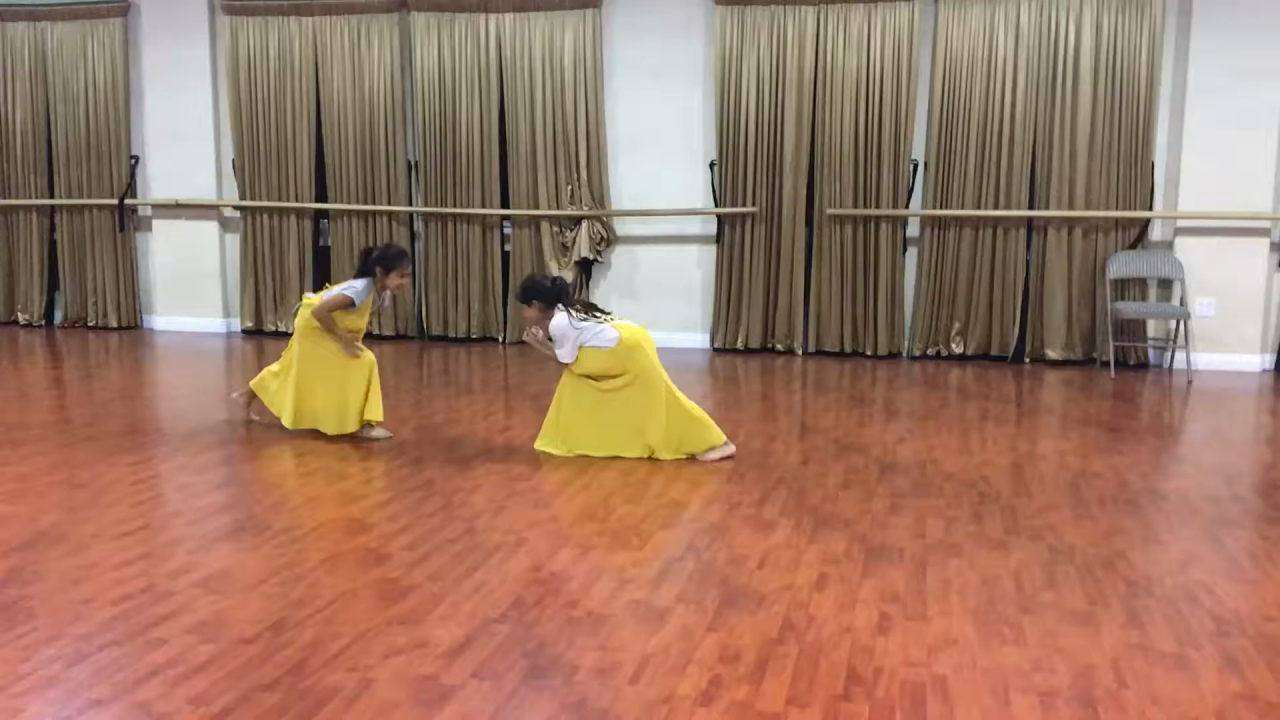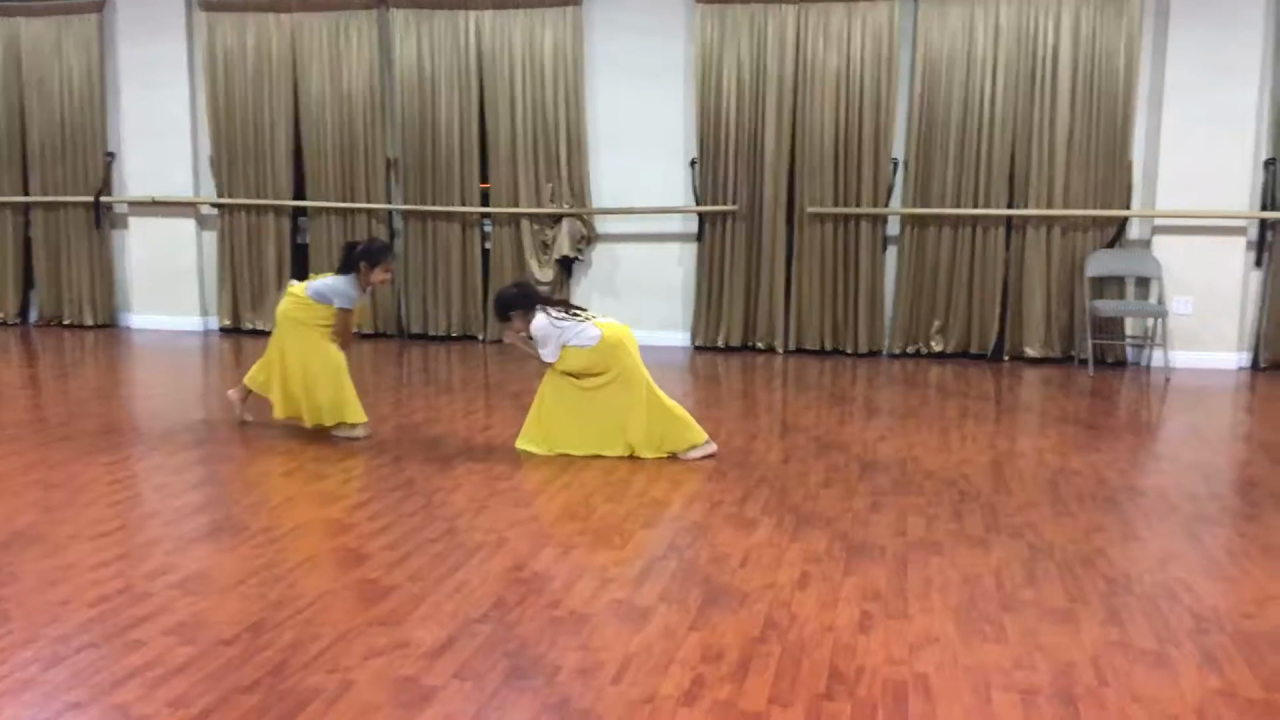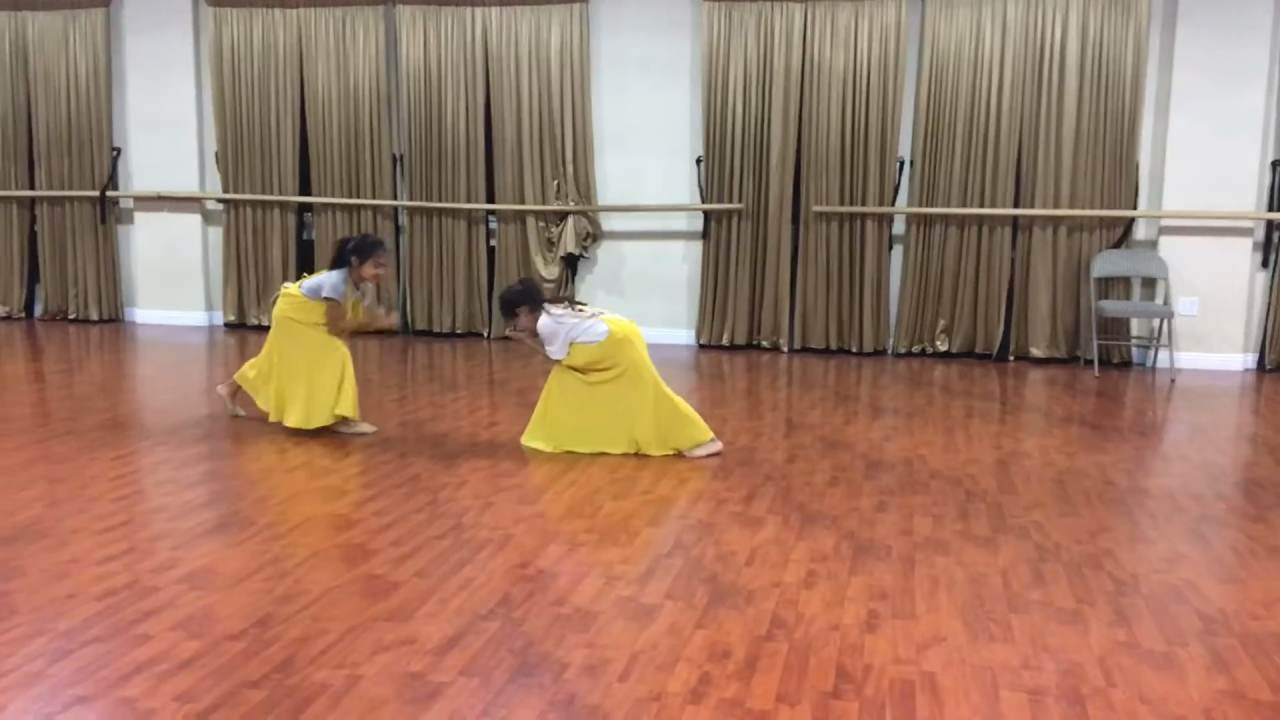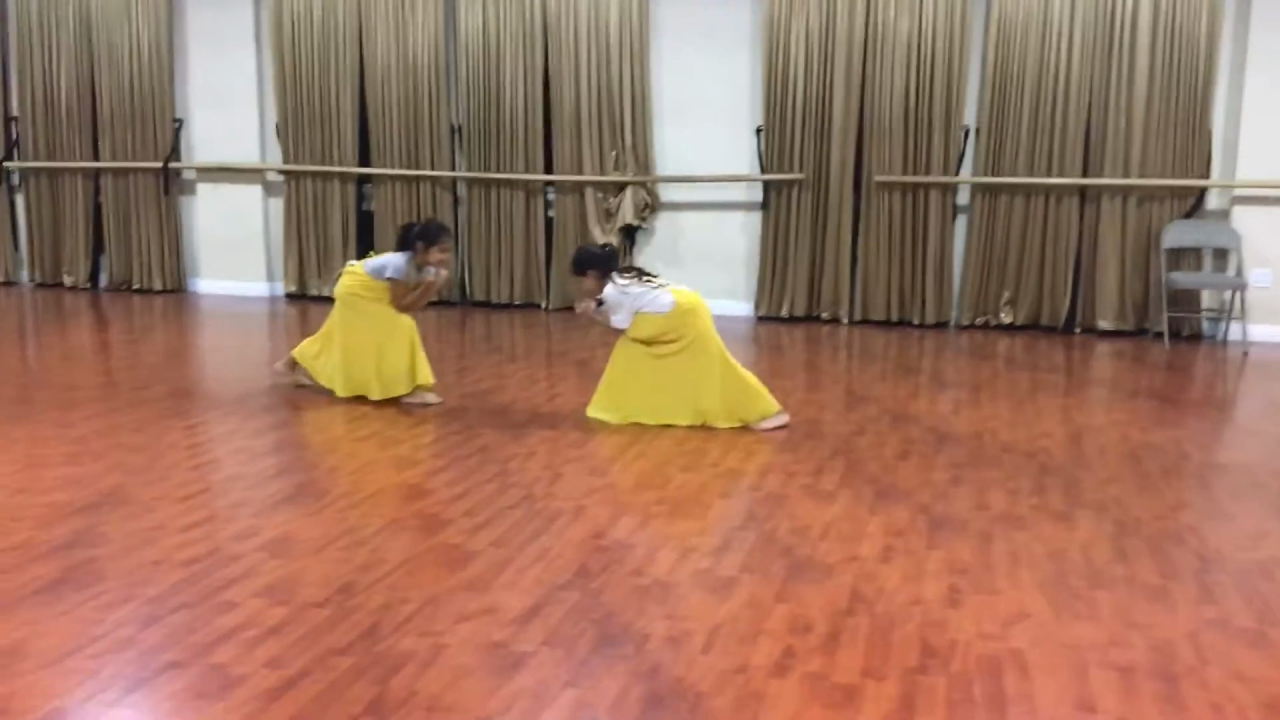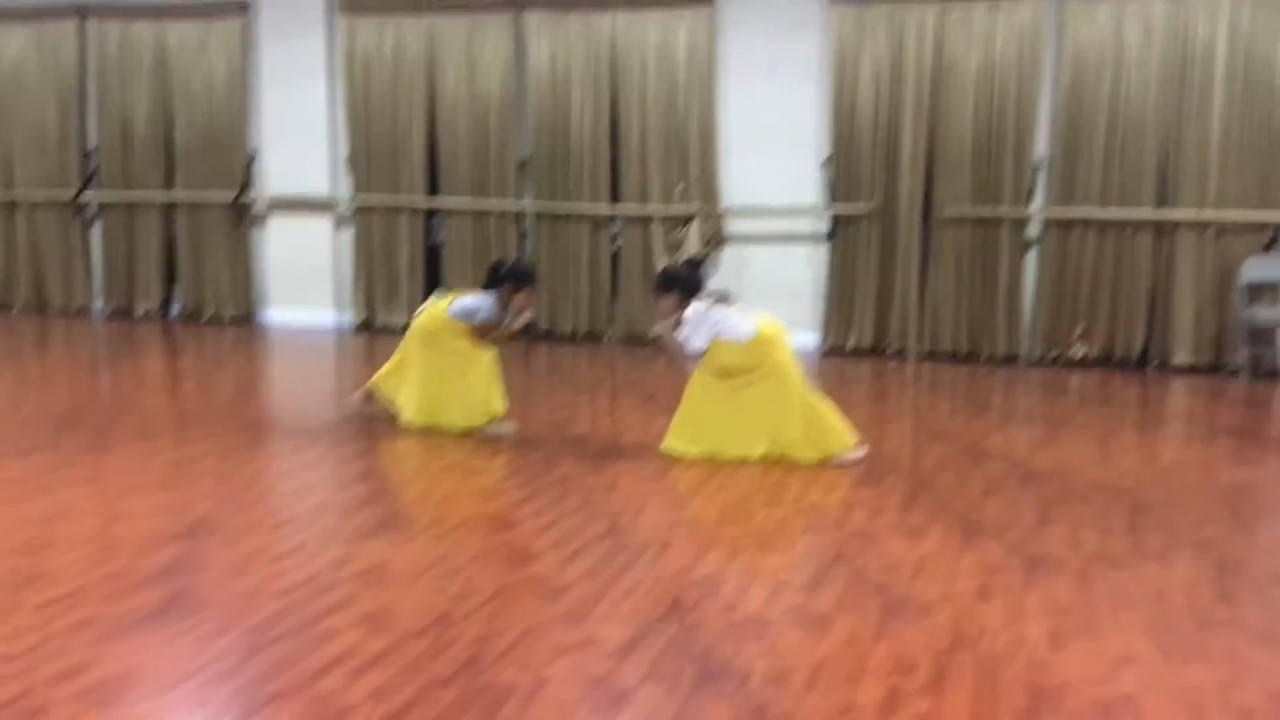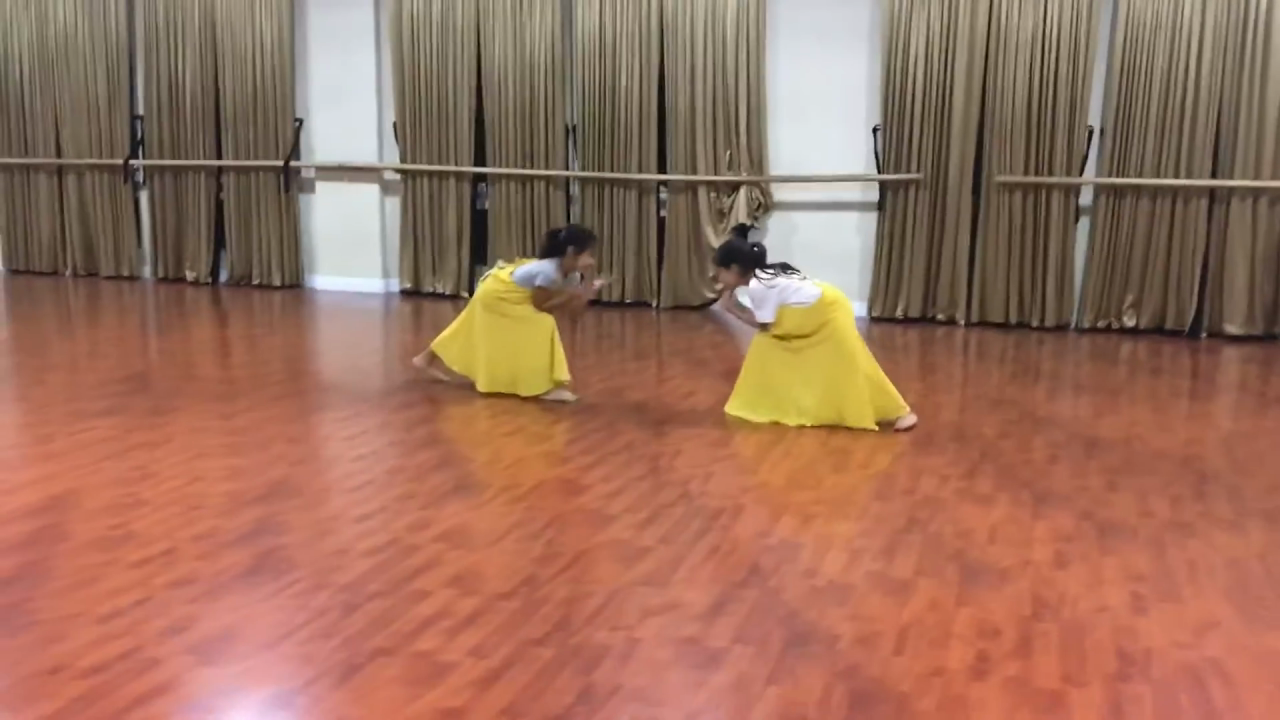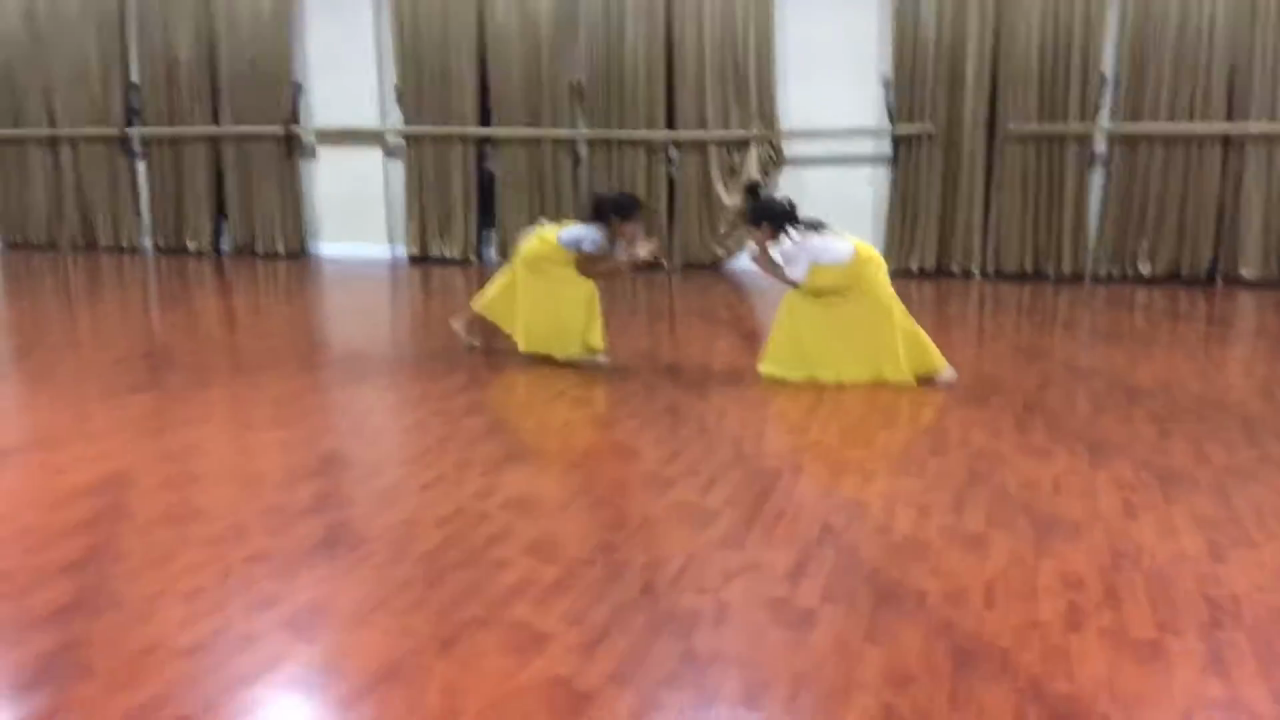
dt=0.4s
person 1, frame 1
left shoulder: (558, 324)
right shoulder: (565, 312)
left elbow: (567, 360)
right elbow: (571, 350)
left wrist: (536, 344)
right wrist: (544, 340)
left hip: (629, 349)
right hip: (622, 346)
left knee: (660, 398)
right knee: (574, 382)
left ankle: (715, 443)
right ankle: (574, 439)
person 1, frame 2
left shoulder: (539, 325)
right shoulder: (544, 312)
left elbow: (551, 359)
right elbow: (556, 350)
left wrist: (519, 344)
right wrist: (524, 341)
left hip: (612, 346)
right hip: (605, 344)
left knee: (642, 397)
right knee: (557, 381)
left ankle: (696, 442)
right ankle: (561, 437)
person 1, frame 3
left shoulder: (545, 323)
right shoulder: (551, 311)
left elbow: (558, 356)
right elbow: (561, 346)
left wrist: (527, 339)
right wrist: (531, 337)
left hip: (618, 342)
right hip: (611, 339)
left knee: (649, 395)
right knee: (564, 377)
left ankle: (702, 440)
right ankle: (566, 433)
person 1, frame 4
left shoulder: (612, 290)
right shoulder: (620, 279)
left elbow: (622, 327)
right elbow: (627, 311)
left wrist: (592, 312)
right wrist: (598, 305)
left hip: (684, 315)
right hip: (677, 314)
left knee: (715, 366)
right knee: (629, 348)
left ankle: (767, 413)
right ankle: (626, 405)
person 1, frame 5
left shoulder: (693, 312)
right shoulder: (701, 307)
left elbow: (696, 354)
right elbow: (700, 347)
left wrist: (667, 337)
right wrist: (672, 333)
left hip: (763, 347)
right hip: (751, 349)
left knee: (793, 397)
right knee: (706, 380)
left ankle: (843, 447)
person 1, frame 6
left shoulder: (757, 286)
right shoulder: (761, 276)
left elbow: (764, 324)
right elbow: (765, 317)
left wrist: (733, 307)
right wrist: (734, 304)
left hip: (828, 311)
right hip: (812, 314)
left knee: (851, 363)
right knee: (766, 345)
left ankle: (899, 413)
person 1, frame 7
left shoulder: (790, 243)
right shoulder: (794, 233)
left elbow: (796, 281)
right elbow: (798, 274)
left wrist: (765, 264)
right wrist: (767, 261)
left hip: (862, 268)
right hip: (846, 272)
left knee: (889, 319)
right knee: (799, 302)
left ankle: (937, 369)
person 2, frame 1
left shoulder: (382, 293)
right shoulder: (360, 290)
left elbow: (359, 320)
right elbow: (319, 311)
left wrist: (353, 339)
right wrist: (344, 339)
left hip: (329, 328)
right hip: (314, 324)
left knee: (294, 368)
right knee: (362, 362)
left ankle: (248, 395)
right ankle: (361, 424)
person 2, frame 2
left shoulder: (359, 283)
right shoulder: (348, 290)
right elbow: (343, 334)
left wrist: (345, 340)
right wrist: (347, 343)
left hip: (302, 314)
right hip: (296, 315)
left knee: (284, 362)
right knee: (328, 363)
left ankle: (240, 394)
right ankle: (340, 422)
person 2, frame 3
left shoulder: (363, 285)
right shoulder: (336, 282)
left elbow: (356, 320)
right elbow: (337, 327)
left wrist: (380, 321)
right wrist: (370, 320)
left hip: (305, 317)
right hip: (293, 314)
left knee: (275, 361)
right knee: (335, 356)
left ankle: (230, 388)
right ankle: (341, 419)
person 2, frame 4
left shoulder: (426, 268)
right shoulder: (399, 264)
left elbow: (415, 304)
right elbow: (401, 305)
left wrist: (437, 285)
right wrist: (427, 286)
left hip: (369, 294)
right hip: (355, 292)
left knee: (339, 336)
right knee: (400, 327)
left ankle: (291, 365)
right ankle: (409, 389)
person 2, frame 5
left shoulder: (505, 305)
right shoulder: (487, 306)
left elbow: (491, 335)
right elbow: (481, 340)
left wrist: (515, 326)
right wrist: (512, 329)
left hip: (433, 324)
right hip: (433, 327)
left knee: (411, 366)
right knee: (482, 359)
left ankle: (368, 393)
right ankle: (485, 419)
person 2, frame 6
left shoulder: (570, 274)
right shoulder: (547, 272)
left elbow: (574, 306)
right elbow: (540, 307)
left wrist: (591, 291)
right wrist: (567, 295)
left hip: (497, 295)
right hip: (496, 295)
left knee: (467, 332)
right knee: (543, 325)
left ankle: (427, 359)
right ankle: (546, 386)
person 2, frame 7
left shoulder: (615, 240)
right shoulder: (596, 237)
left elbow: (611, 266)
right elbow: (585, 271)
left wrist: (633, 258)
right wrist: (618, 263)
left hip: (540, 252)
right hip: (538, 254)
left knee: (509, 293)
right knee: (582, 292)
left ankle: (466, 321)
right ankle: (577, 349)
